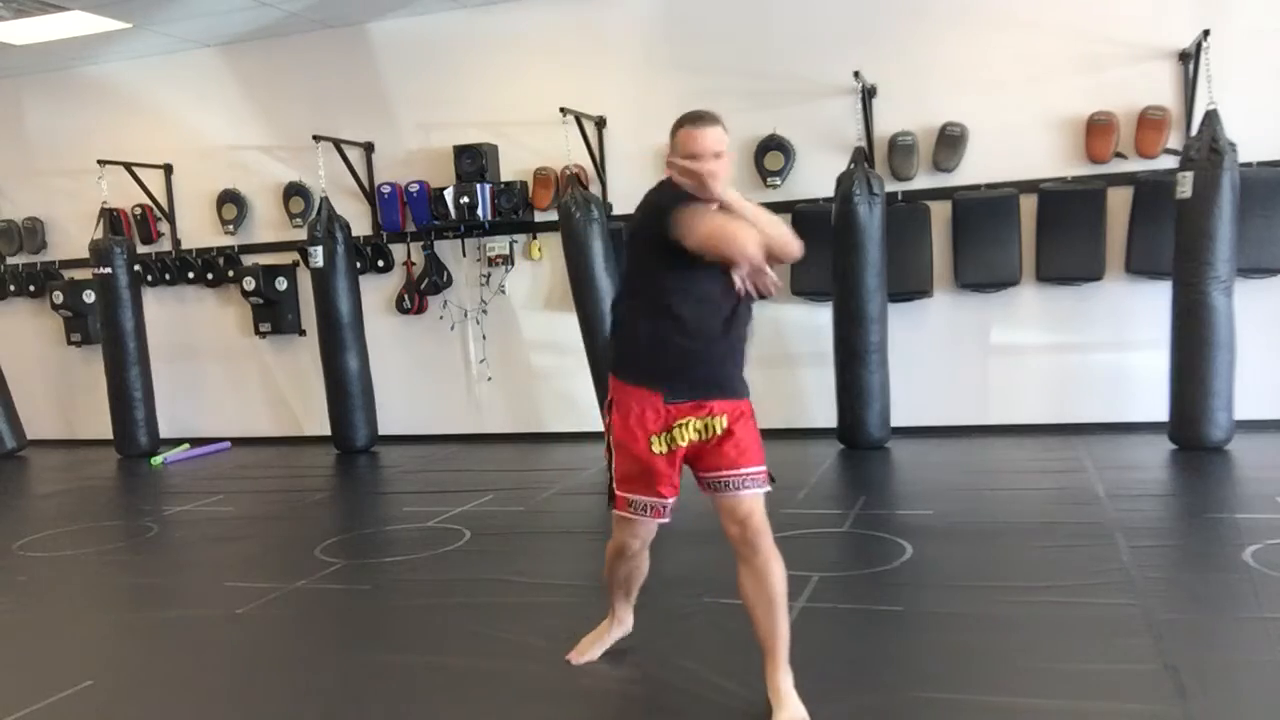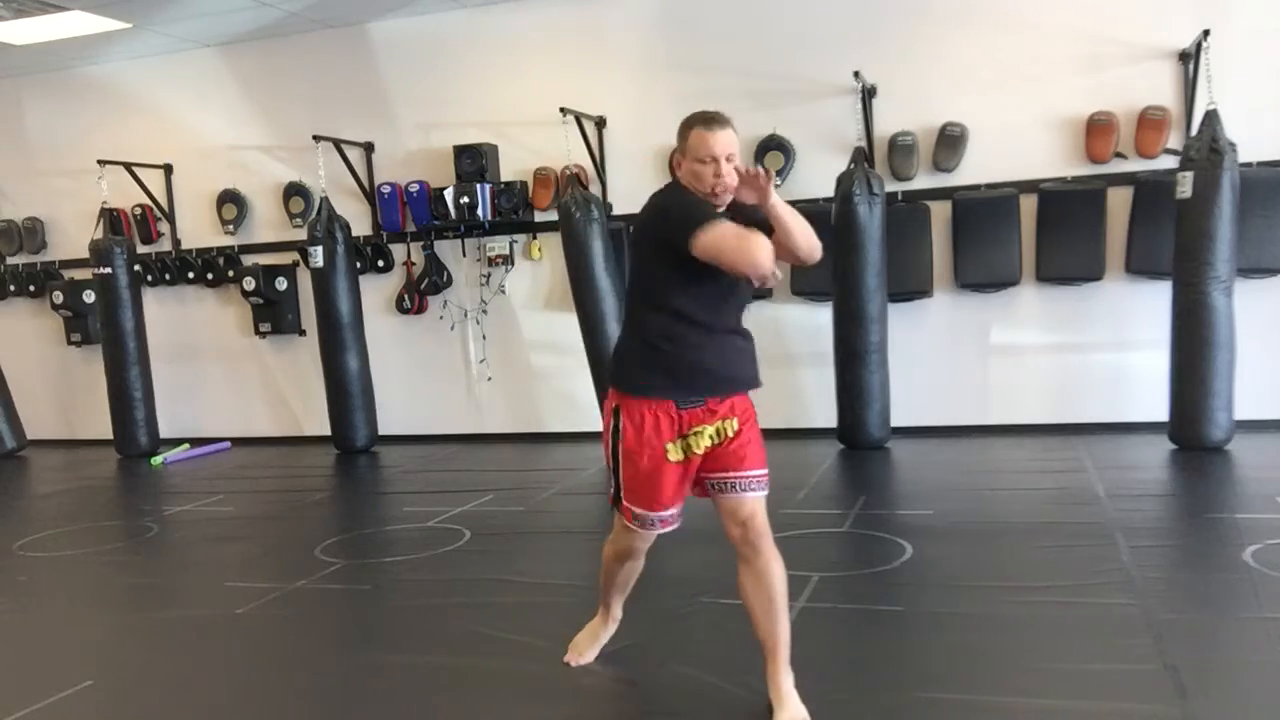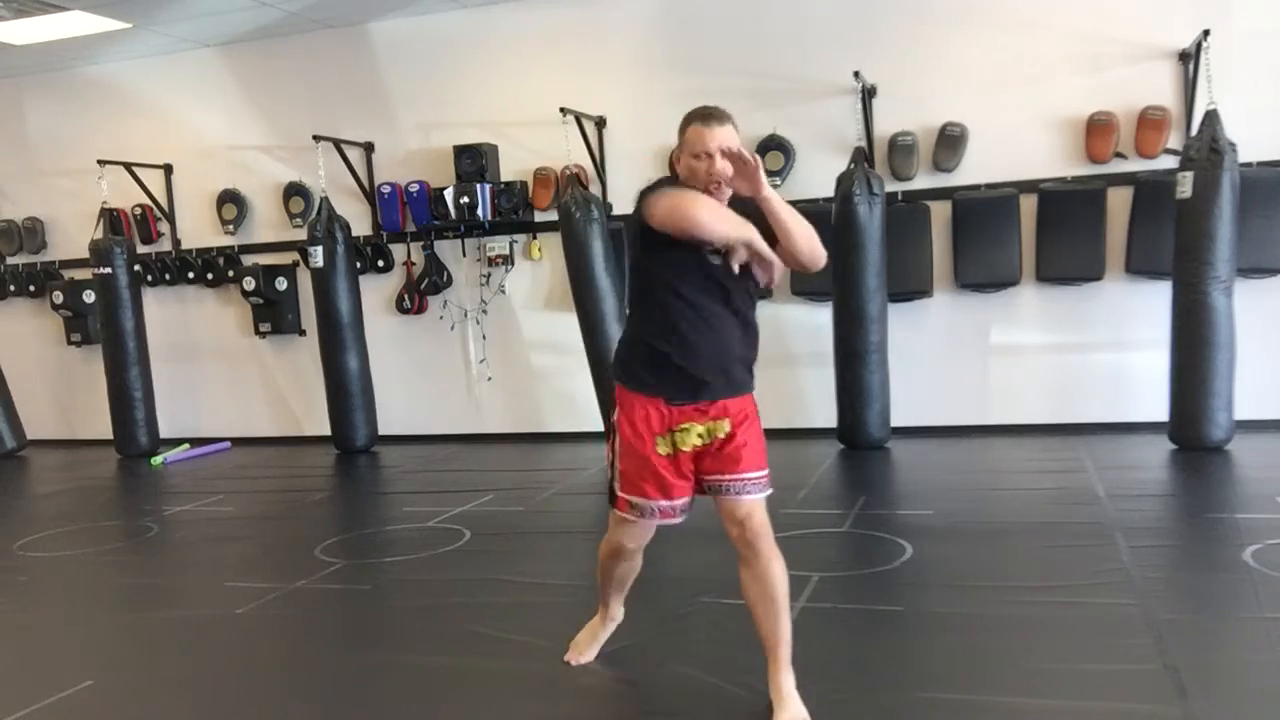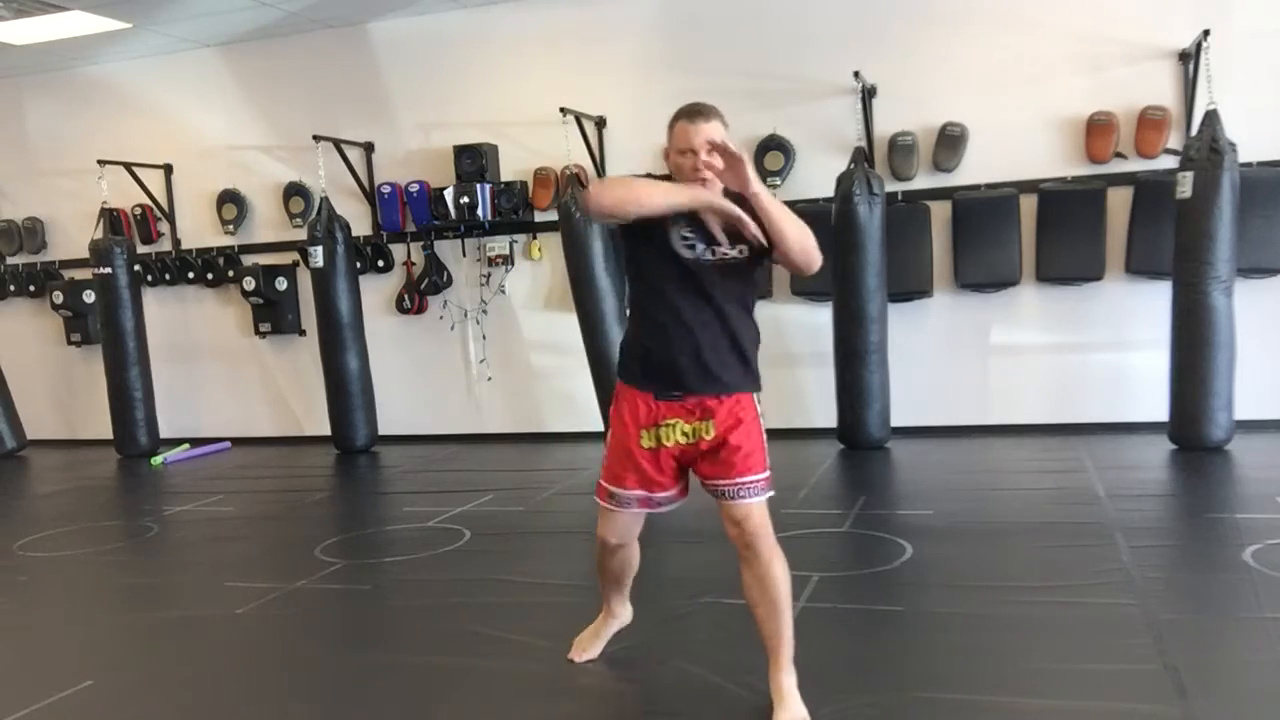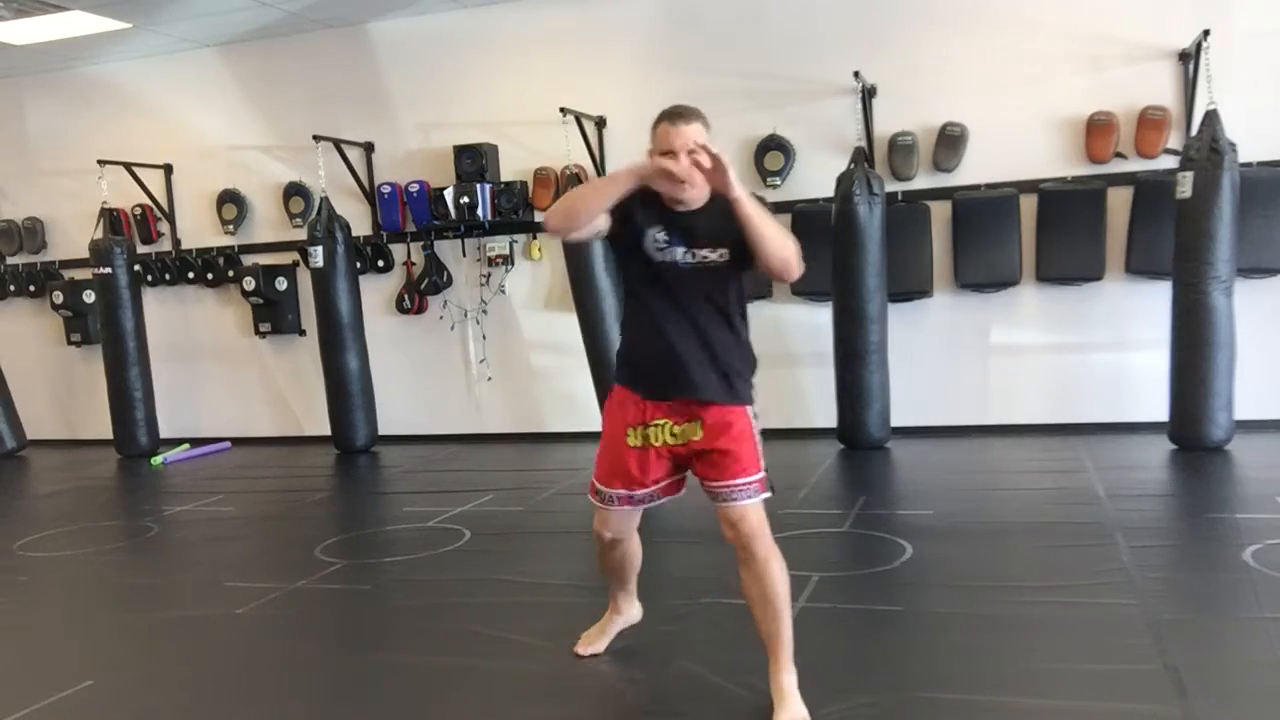
dt=0.1s
person 1, frame 1
left shoulder: (723, 206)
right shoulder: (665, 202)
left elbow: (788, 250)
right elbow: (734, 240)
left wrist: (742, 209)
right wrist: (748, 258)
left hip: (721, 397)
right hip: (645, 395)
left knee: (751, 531)
right knee: (633, 529)
right ankle: (619, 616)
person 1, frame 2
left shoulder: (739, 211)
right shoulder: (672, 208)
left elbow: (809, 252)
right elbow: (752, 256)
left wrist: (768, 202)
right wrist: (758, 254)
left hip: (725, 400)
right hip: (651, 404)
left knee: (752, 531)
right knee: (635, 535)
right ankle: (606, 615)
person 1, frame 3
left shoulder: (747, 210)
right shoulder: (664, 200)
left elbow: (813, 259)
right elbow: (693, 217)
left wrist: (762, 194)
right wrist: (750, 238)
left hip: (728, 399)
right hip: (652, 399)
left knee: (752, 532)
right knee: (629, 535)
right ankle: (607, 614)
person 1, frame 4
left shoulder: (742, 208)
right shoulder: (654, 197)
left elbow: (810, 261)
right elbow: (599, 198)
left wrist: (753, 189)
right wrist: (701, 198)
left hip: (728, 398)
right hip: (648, 397)
left knee: (752, 532)
right knee: (614, 530)
right ankle: (613, 609)
person 1, frame 5
left shoulder: (735, 210)
right shoulder: (635, 207)
left elbow: (788, 268)
right elbow: (560, 224)
left wrist: (734, 190)
right wrist: (628, 177)
left hip: (719, 400)
right hip: (640, 397)
left knee: (748, 532)
right knee: (610, 525)
right ankle: (623, 606)
